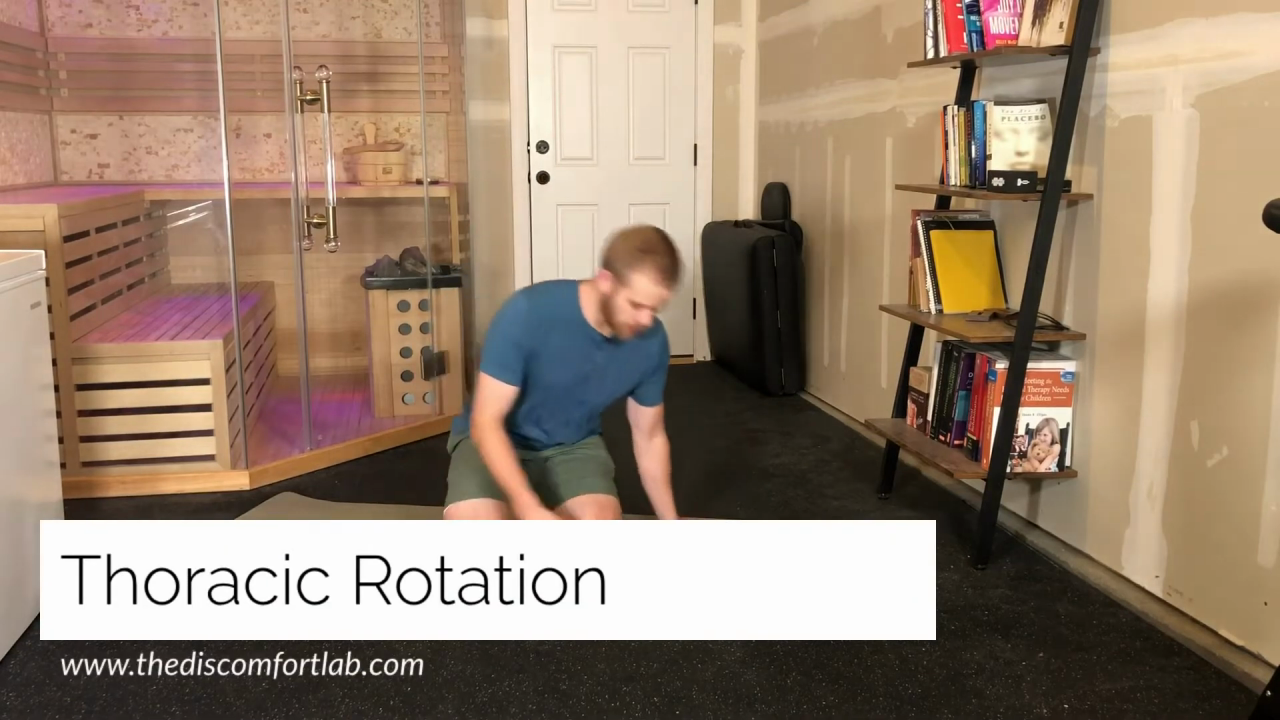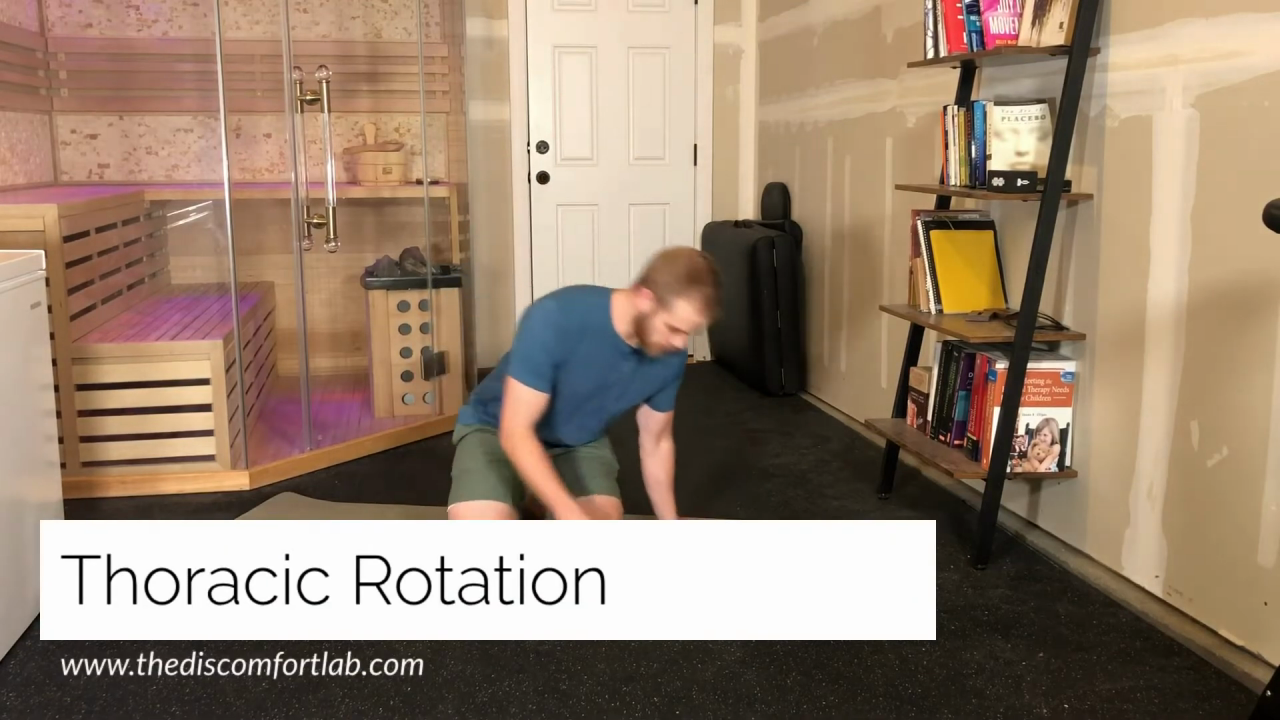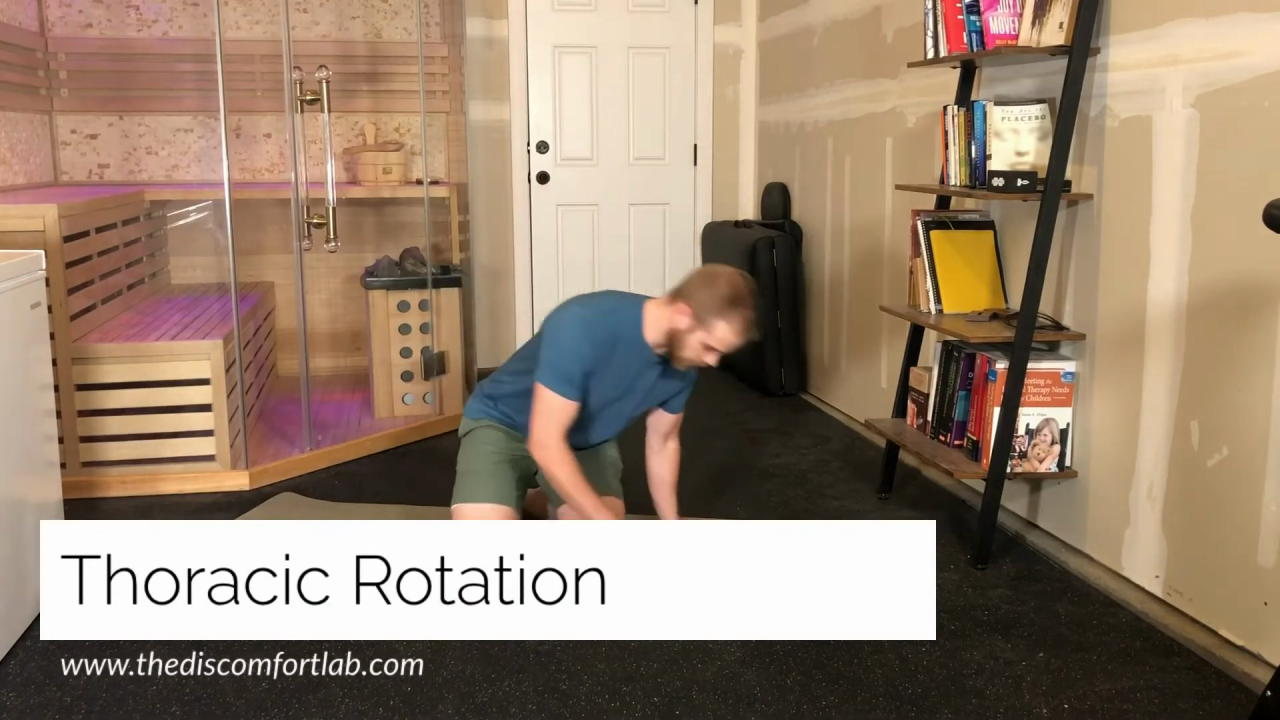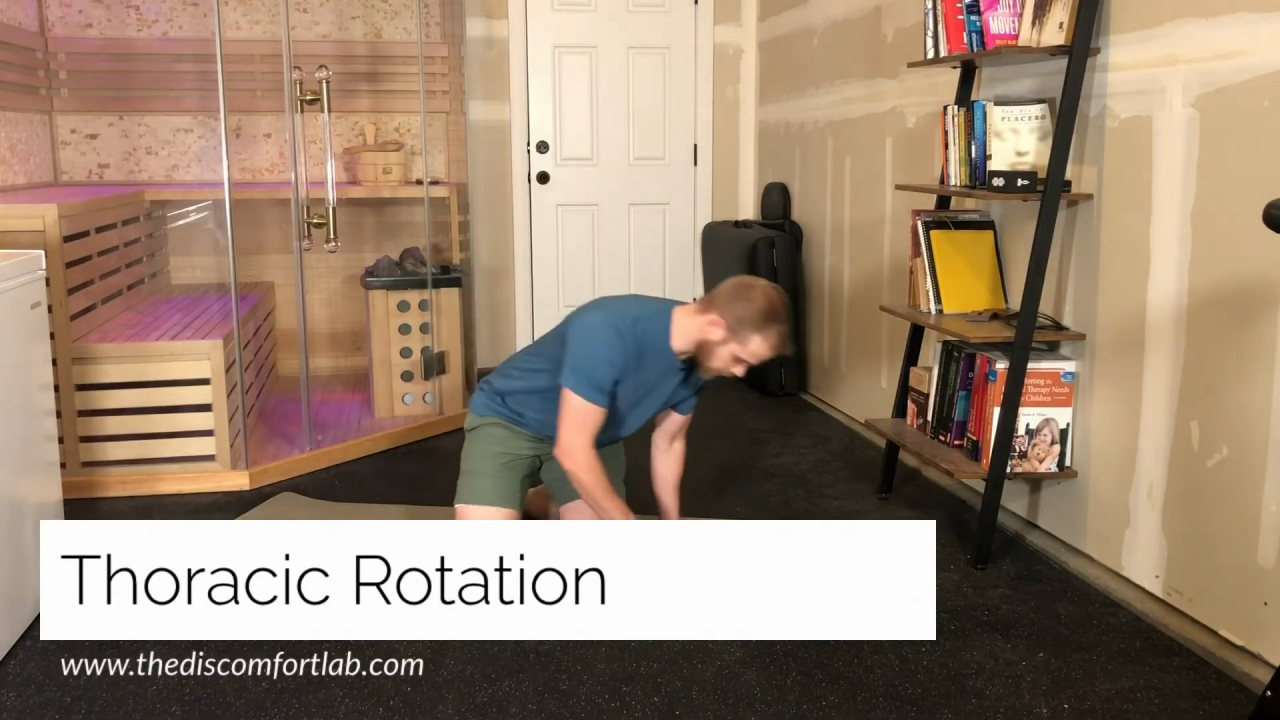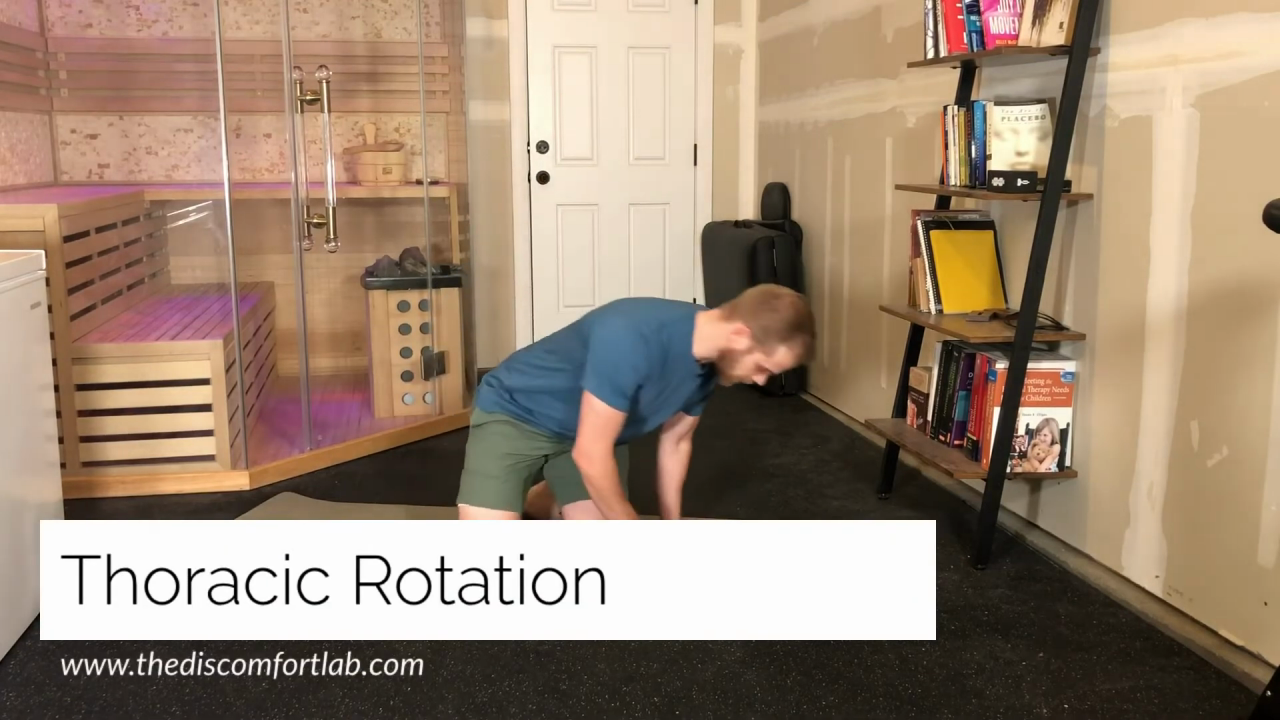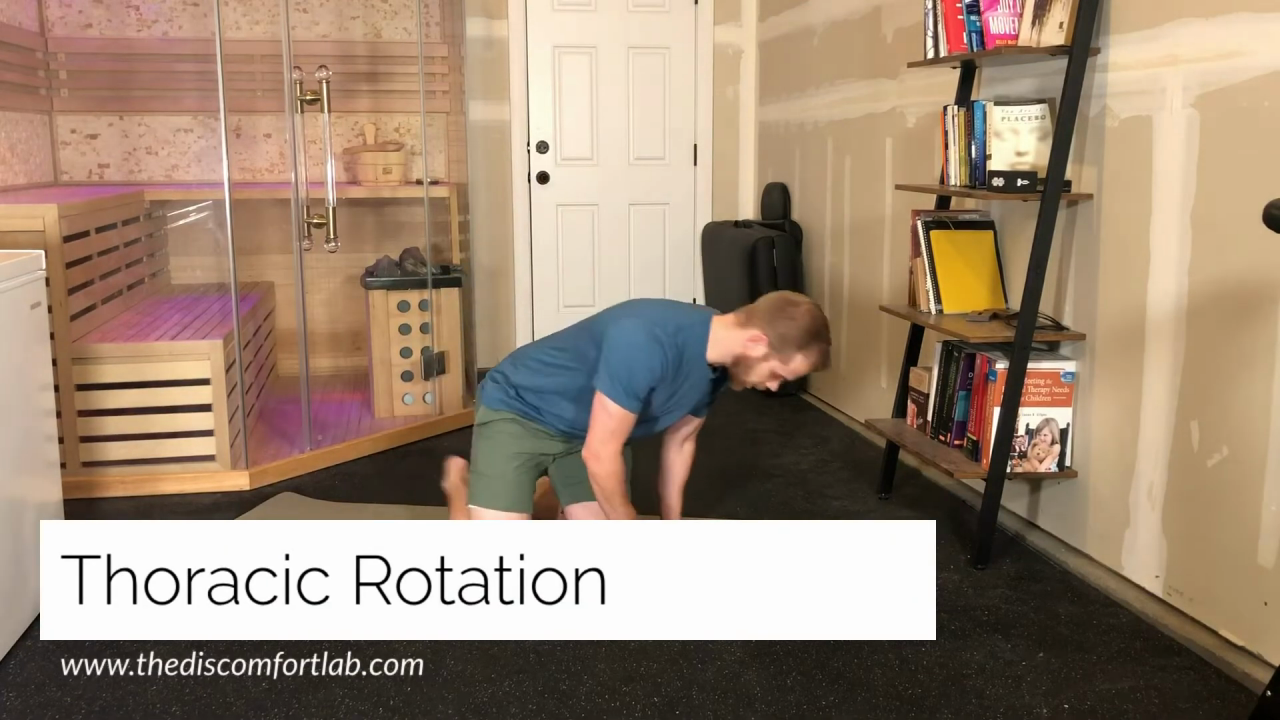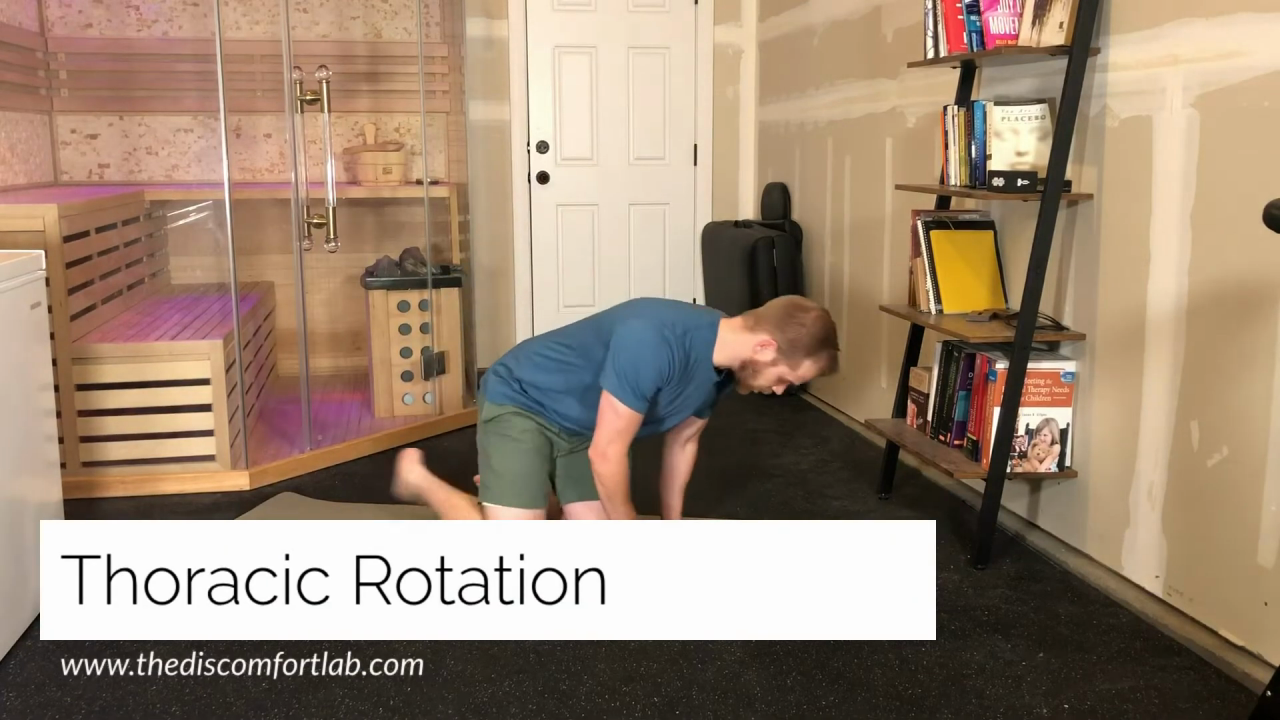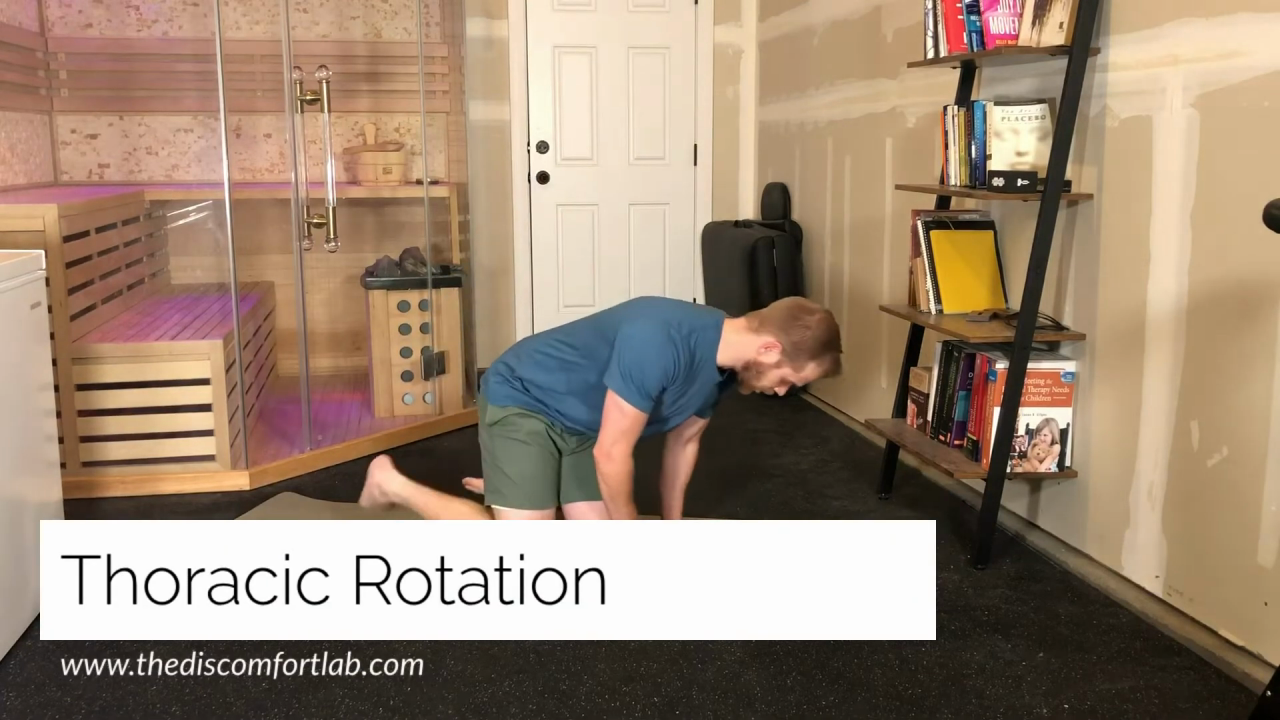
dt=0.1s
person 1, frame 1
left shoulder: (650, 344)
right shoulder: (528, 312)
left elbow: (650, 436)
right elbow: (487, 423)
left wrist: (670, 524)
right wrist: (529, 510)
left hip: (572, 446)
right hip: (491, 435)
person 1, frame 2
left shoulder: (670, 355)
right shoulder: (557, 319)
left elbow: (657, 441)
right elbow: (515, 432)
right wrist: (573, 517)
left hip: (579, 444)
right hip: (495, 430)
person 1, frame 3
left shoulder: (681, 360)
right shoulder: (583, 325)
left elbow: (663, 440)
right elbow: (546, 443)
left hip: (585, 442)
right hip: (500, 423)
left ankle: (550, 502)
person 1, frame 4
left shoulder: (702, 360)
right shoulder: (610, 331)
left elbow: (668, 440)
right elbow: (572, 450)
right hip: (505, 420)
left ankle: (551, 499)
right ankle: (523, 499)
person 1, frame 5
left shoulder: (709, 361)
right shoulder: (632, 337)
left elbow: (675, 440)
right elbow: (590, 453)
left hip: (581, 426)
right hip: (513, 412)
left ankle: (543, 496)
person 1, frame 6
left shoulder: (720, 361)
right shoulder: (648, 339)
left elbow: (680, 441)
right elbow: (599, 455)
left hip: (589, 428)
right hip: (517, 410)
left ankle: (542, 487)
right ankle: (461, 481)
person 1, frame 7
left shoulder: (723, 362)
right shoulder: (656, 341)
left elbow: (682, 440)
right elbow: (604, 453)
left hip: (586, 421)
right hip: (522, 402)
left ankle: (529, 488)
right ankle: (419, 477)
person 1, frame 8
left shoulder: (723, 362)
right shoulder: (661, 341)
left elbow: (684, 441)
right elbow: (611, 455)
left hip: (583, 421)
right hip: (521, 403)
left ankle: (509, 489)
right ankle: (395, 484)
